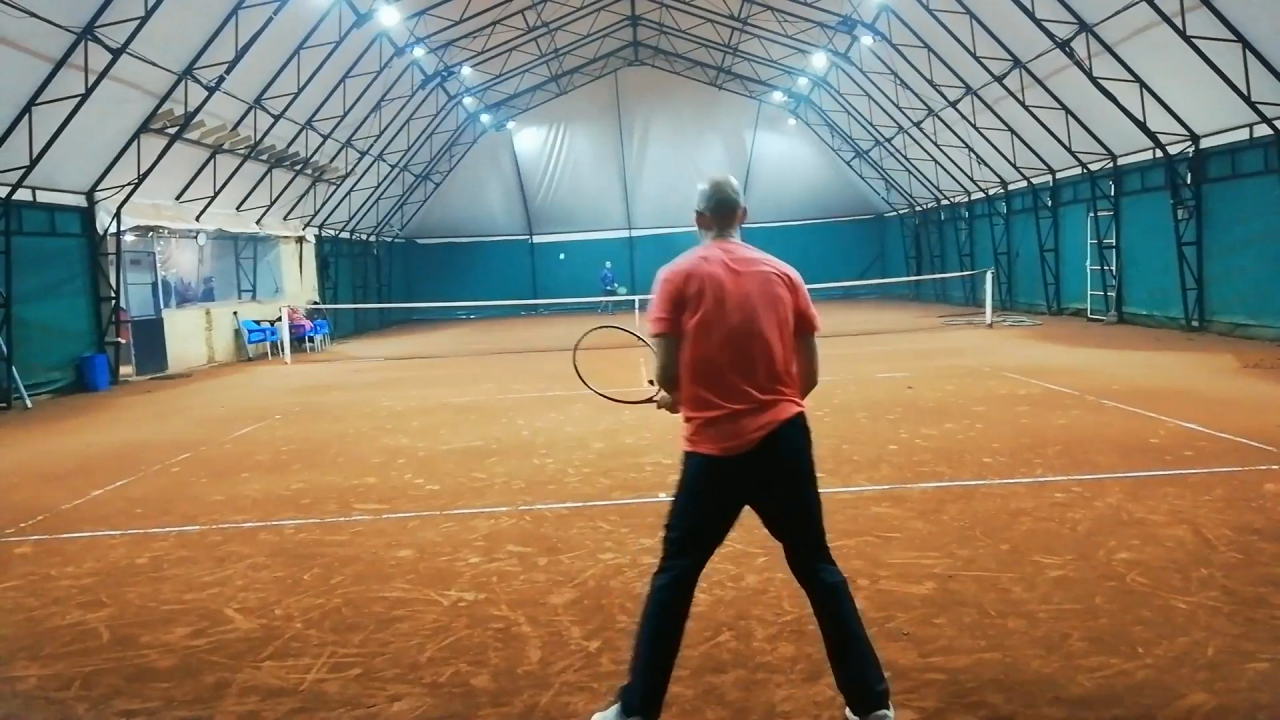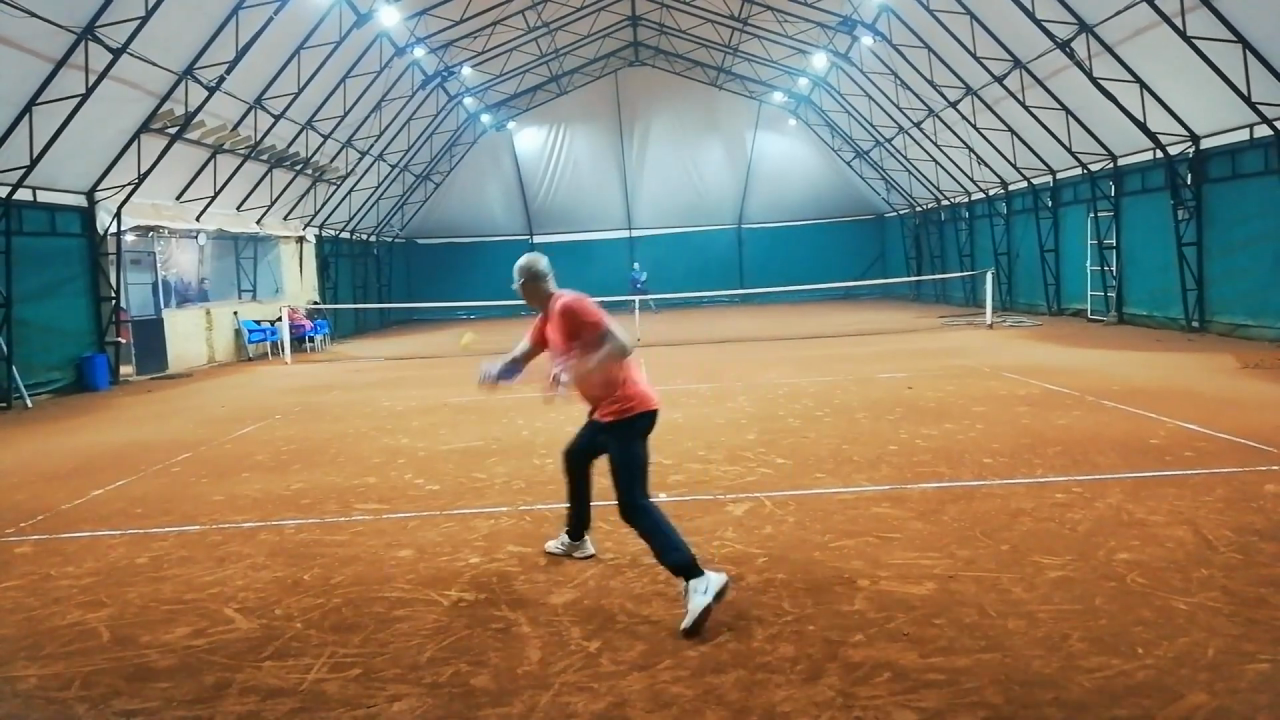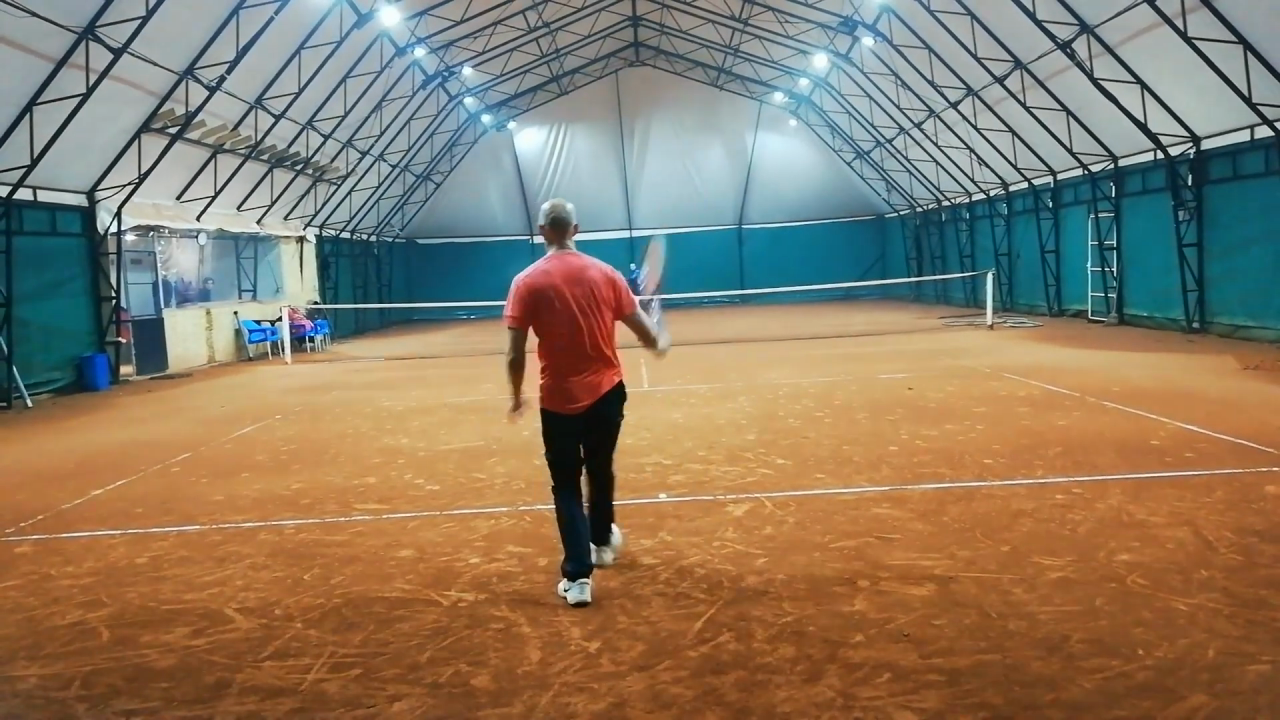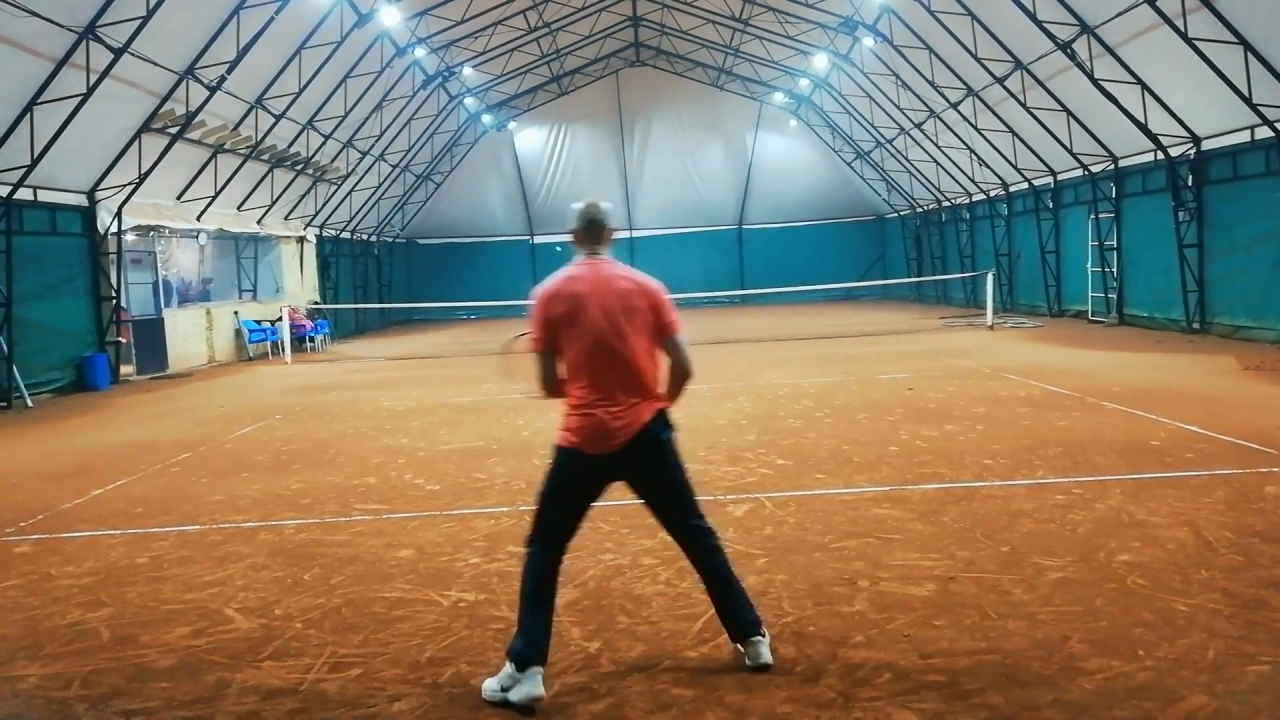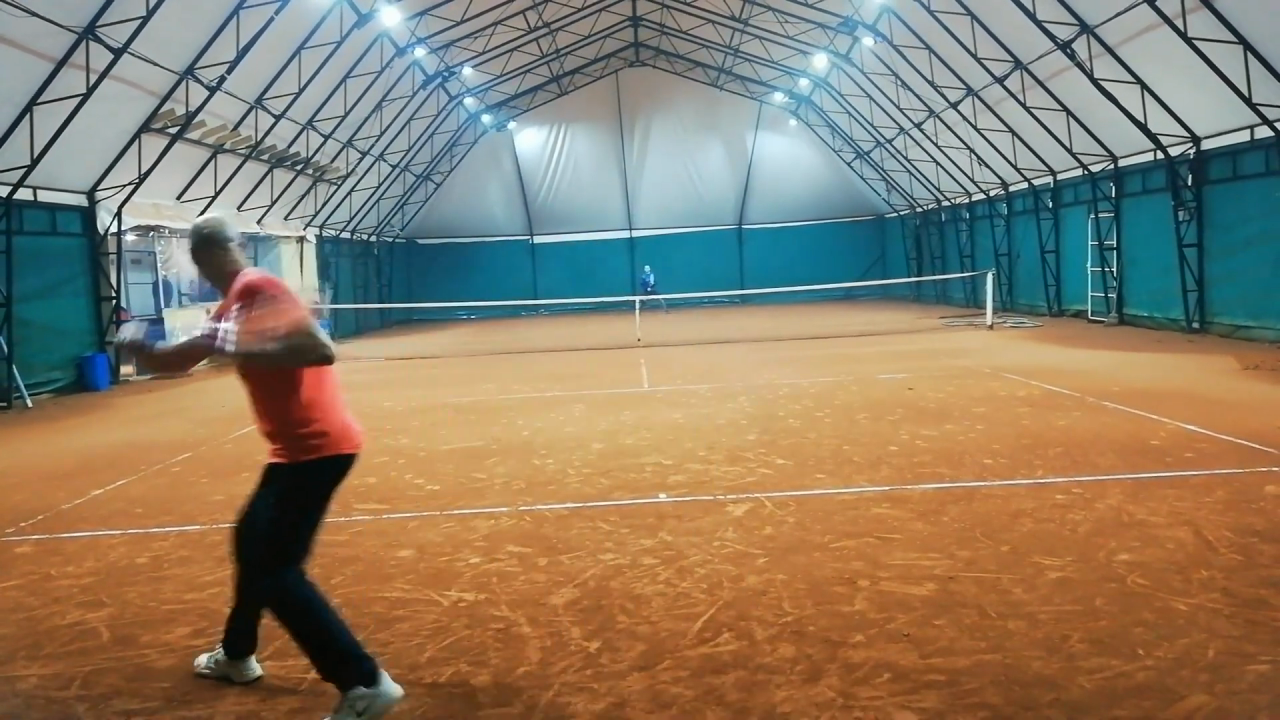
dt=1s
person 1, frame 1
left shoulder: (678, 276)
right shoulder: (783, 275)
left elbow: (667, 377)
right elbow: (809, 375)
left wrist: (679, 400)
left hip: (715, 447)
right hip: (784, 437)
left knee: (675, 575)
right knee: (819, 572)
person 1, frame 2
left shoulder: (572, 305)
right shoulder: (547, 319)
left elbow: (621, 346)
right elbow: (518, 360)
left wrist: (575, 371)
right wrist: (496, 371)
left hip: (627, 410)
right hip: (612, 408)
left knee: (634, 506)
right knee: (576, 457)
left ankle: (698, 580)
right ankle: (575, 538)
person 1, frame 3
left shoulder: (527, 282)
right shoulder: (605, 274)
left elbow: (516, 354)
right elbow: (645, 333)
left wrist: (516, 396)
right wrist: (660, 343)
left hip: (558, 401)
right hip: (606, 393)
left knee: (567, 487)
right knee: (600, 469)
left ankle: (577, 578)
right ankle: (601, 541)
person 1, frame 4
left shoulder: (549, 294)
right shoulder: (647, 289)
left elbow: (549, 384)
right elbow: (683, 367)
left hip: (583, 440)
right hip: (646, 434)
left knee: (543, 550)
right knee: (694, 535)
left ankle: (525, 669)
right ankle: (752, 637)
person 1, frame 5
left shoulder: (258, 290)
right shoulder: (234, 304)
left elbow: (321, 348)
right elbow: (180, 358)
left wrist: (244, 351)
right wrist: (143, 350)
left hip: (314, 446)
right hip: (309, 444)
left knee: (277, 571)
right knee: (254, 546)
right ankle: (236, 654)
